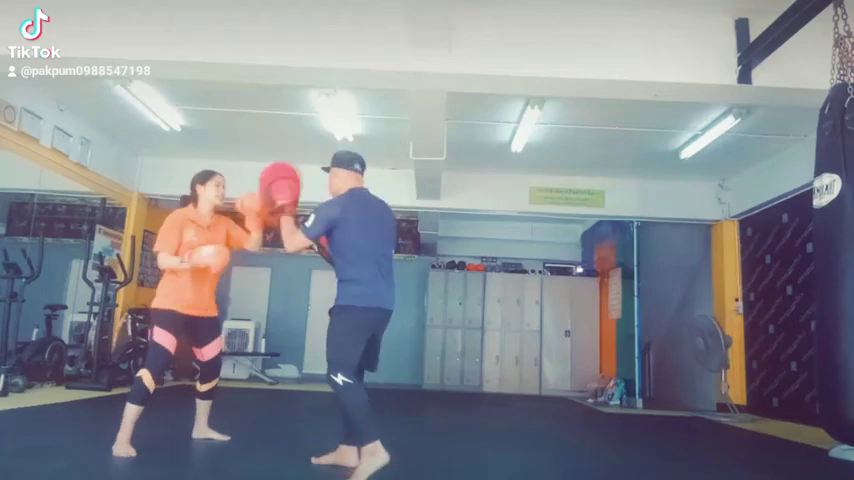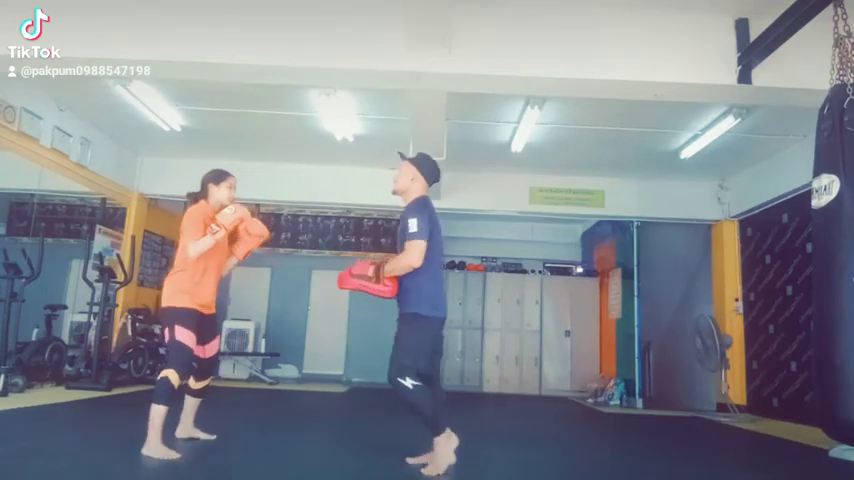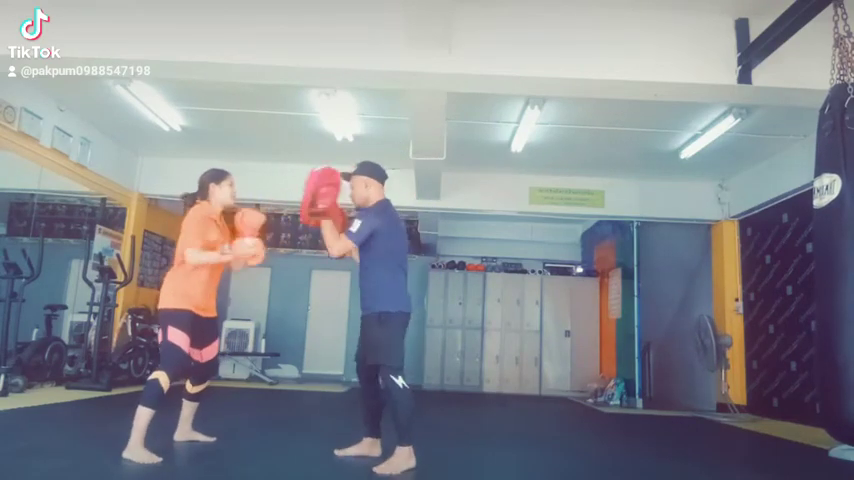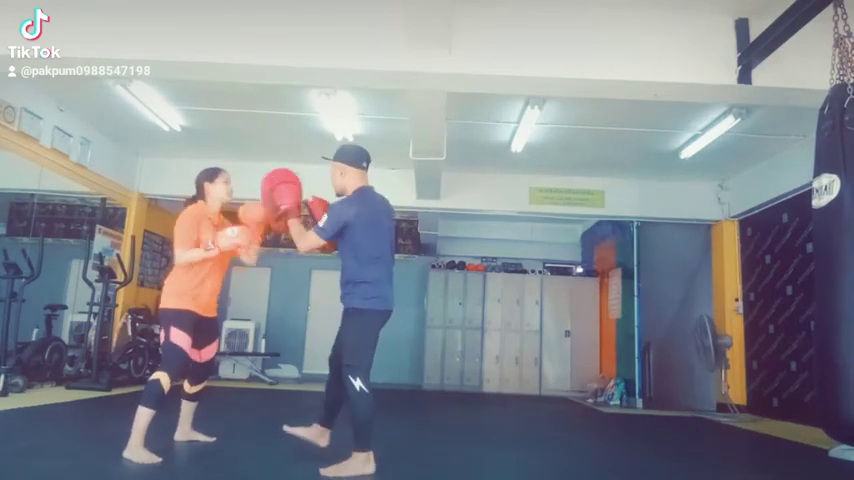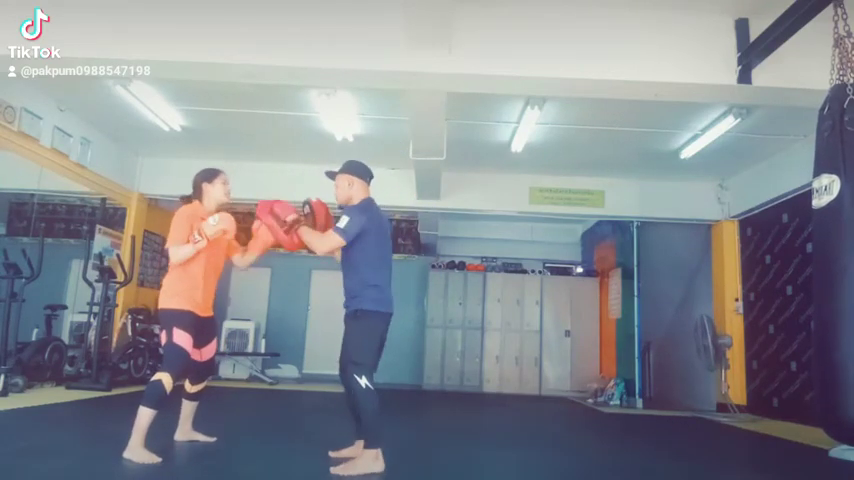
dt=1s
person 1, frame 1
left shoulder: (334, 206)
right shoulder: (384, 209)
left elbow: (291, 243)
left wrist: (284, 211)
left hip: (354, 303)
right hip: (382, 304)
left knee: (340, 374)
right knee: (351, 375)
left ankle: (371, 447)
right ankle: (348, 449)
person 1, frame 2
left shoulder: (417, 210)
right shoulder: (418, 210)
left elbow: (412, 259)
left wrist: (380, 269)
right wrist: (386, 272)
left hip: (421, 311)
right hip: (419, 310)
left knee: (401, 376)
right knee: (425, 379)
left ankle: (443, 436)
right ankle: (441, 444)
person 1, frame 3
left shoulder: (374, 214)
right shoulder: (380, 215)
left elbow: (336, 248)
right elbow: (365, 258)
left wrist: (325, 217)
right wrist: (342, 232)
left hip: (388, 309)
right hip: (377, 309)
left knee: (390, 375)
right knee: (367, 372)
left ankle: (405, 451)
right ankle: (371, 441)
person 1, frame 4
left shoulder: (347, 206)
right shoulder: (381, 204)
left elbow: (305, 244)
left wrist: (292, 216)
right wrist: (323, 219)
left hip: (364, 305)
right hip: (373, 302)
left knee: (354, 375)
right knee: (339, 365)
right ankle: (322, 430)
person 1, frame 5
left shoulder: (360, 212)
right shoulder: (370, 215)
left elbow: (323, 246)
right elbow: (338, 247)
left wrist: (298, 225)
left hip: (368, 308)
right hip: (367, 308)
left knee: (359, 376)
right knee: (350, 374)
left ankle: (372, 454)
right ankle: (363, 442)
person 2, frame 1
left shoulder: (223, 224)
right shoulder: (178, 218)
left elbow: (253, 245)
right elbow: (162, 260)
left wrist: (253, 218)
right wrist: (191, 261)
left hip: (205, 309)
right hip: (172, 304)
left knee: (211, 367)
right knee: (156, 364)
left ankle: (202, 428)
right ankle: (123, 438)
person 2, frame 2
left shoulder: (219, 220)
right shoulder: (196, 213)
right elbow: (193, 252)
right wrist: (222, 228)
left hip: (204, 304)
right hip: (180, 300)
left knee: (207, 364)
right knee: (179, 363)
left ankle: (186, 426)
right ankle: (153, 441)
person 2, frame 3
left shoulder: (220, 222)
right shoulder: (199, 215)
left elbow: (235, 263)
right elbow: (192, 258)
left wrist: (243, 245)
right wrist: (232, 252)
left hip: (204, 307)
right hip: (179, 303)
left knee: (206, 367)
right knee: (172, 367)
left ankle: (184, 429)
right ankle: (134, 444)
person 2, frame 4
left shoulder: (225, 223)
right shoulder: (193, 214)
left elbow: (250, 259)
right elbow: (181, 258)
right wrist: (217, 245)
left hip: (205, 308)
right hip: (179, 303)
left knee: (203, 368)
right knee: (173, 367)
left ankle: (184, 429)
right ankle: (134, 445)
person 2, frame 5
left shoulder: (221, 221)
right shoulder: (187, 213)
left elbow: (241, 260)
right elbow: (176, 256)
left wrist: (263, 239)
right wrist: (205, 236)
left hip: (202, 308)
right hip: (178, 304)
left knee: (203, 368)
right knee: (174, 367)
left ankle: (184, 429)
right ankle: (135, 445)
